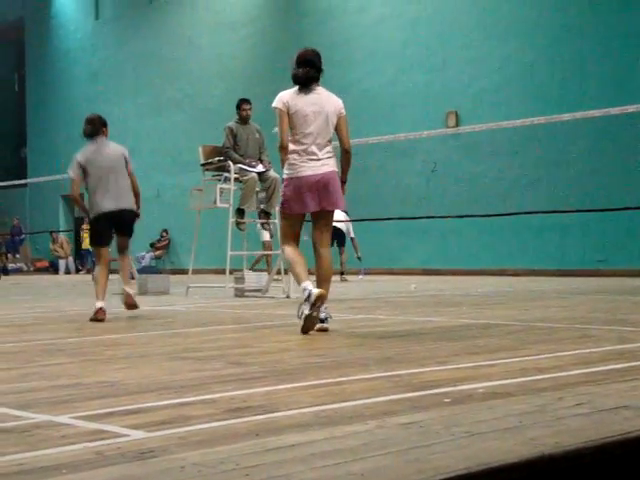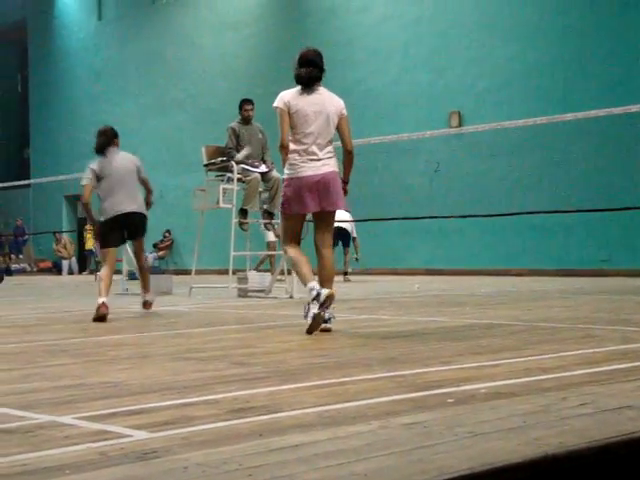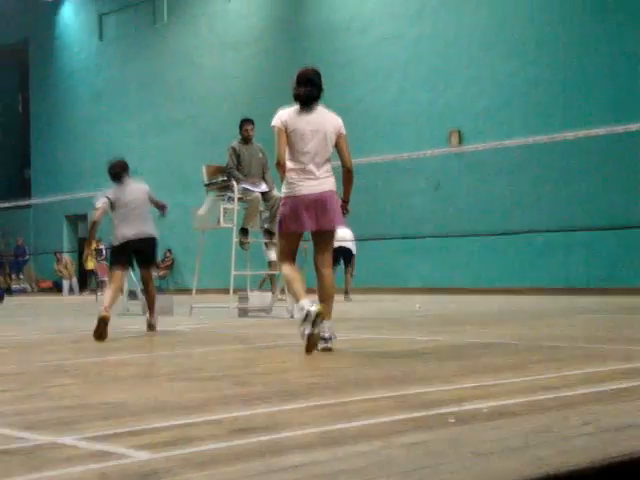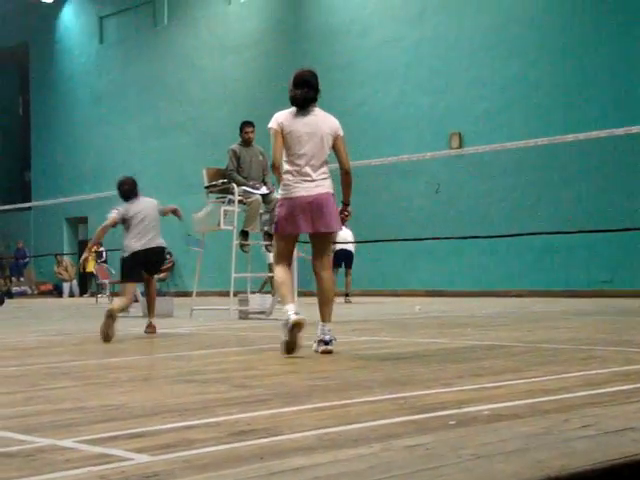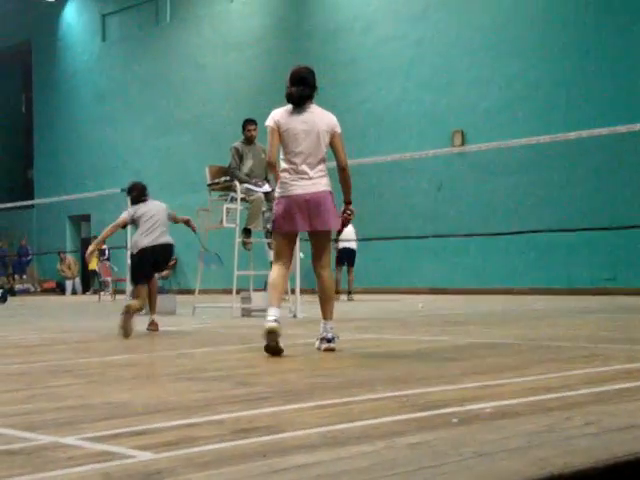
dt=0.1s
person 1, frame 1
left shoulder: (285, 98)
right shoulder: (335, 101)
left elbow: (283, 144)
right elbow: (346, 148)
right wrist: (343, 181)
left hip: (298, 177)
right hip: (327, 176)
left knee: (289, 243)
right knee: (322, 245)
left ankle: (310, 290)
right ankle: (321, 314)
person 1, frame 2
left shoulder: (286, 98)
right shoulder: (336, 102)
left elbow: (284, 143)
right elbow: (349, 148)
right wrist: (345, 181)
left hip: (298, 178)
right hip: (328, 176)
left knee: (291, 243)
right knee: (324, 245)
left ankle: (316, 290)
right ankle: (324, 313)
person 1, frame 3
left shoulder: (284, 116)
right shoulder: (334, 120)
left elbow: (280, 160)
right elbow: (348, 166)
right wrist: (345, 200)
left hip: (295, 196)
right hip: (326, 194)
left knee: (287, 261)
right knee: (324, 264)
left ankle: (307, 307)
right ankle: (325, 332)
person 1, frame 4
left shoulder: (281, 119)
right shoulder: (331, 122)
left elbow: (276, 162)
right elbow: (346, 168)
right wrist: (346, 203)
left hip: (291, 198)
right hip: (323, 197)
left knee: (282, 263)
right knee: (323, 267)
left ankle: (292, 313)
right ankle: (325, 335)
person 1, frame 5
left shoulder: (277, 117)
right shoulder: (329, 119)
left elbow: (271, 160)
right elbow: (343, 165)
right wrist: (348, 201)
left hip: (289, 197)
right hip: (320, 195)
left knee: (281, 264)
right knee: (322, 266)
left ankle: (273, 318)
right ankle: (327, 333)
person 2, frame 1
left shoulder: (80, 157)
right shoulder: (121, 150)
left elbow: (75, 194)
right elbow: (134, 185)
left wrist: (87, 213)
right wrist: (138, 206)
left hip: (100, 212)
right hip: (126, 208)
left knee: (102, 262)
right knee: (123, 252)
left ankle: (100, 305)
right ankle: (128, 290)
person 2, frame 2
left shoulder: (94, 167)
right shoulder: (132, 159)
left elbow: (85, 199)
right elbow: (148, 187)
left wrist: (94, 222)
right wrist: (149, 198)
left hip: (110, 216)
right hip: (136, 212)
left knee: (108, 264)
right knee: (139, 253)
left ankle: (103, 302)
right ankle: (147, 296)
person 2, frame 3
left shoulder: (110, 195)
right shoulder: (143, 187)
left elbow: (96, 219)
right elbow: (160, 205)
left wrist: (88, 243)
right wrist: (163, 208)
left hip: (123, 241)
right hip: (147, 238)
left knee: (115, 285)
right knee: (147, 278)
left ankle: (104, 312)
right ankle: (152, 319)
person 2, frame 4
left shoulder: (123, 210)
right shoulder: (152, 203)
left elbow: (106, 226)
right elbow: (164, 211)
left wrist: (88, 249)
right wrist: (174, 210)
left hip: (133, 252)
right hip: (157, 249)
left knee: (127, 298)
right knee: (148, 280)
left ankle: (113, 311)
right ankle: (151, 322)
person 2, frame 5
left shoulder: (133, 211)
right shoulder: (161, 206)
left elbow: (115, 226)
right elbow: (175, 218)
left wrist: (95, 244)
right wrist: (188, 221)
left hip: (142, 249)
right hip: (165, 247)
left knee: (139, 299)
right knee: (150, 277)
left ankle: (131, 308)
right ankle: (152, 319)
person 3, frame 1
left shoulder: (256, 128)
right shoulder: (231, 127)
left elbow: (263, 149)
right elbow: (227, 151)
left wrist: (265, 162)
right wrist: (244, 161)
left hip: (257, 166)
right hip: (239, 165)
left knee: (275, 178)
right knee: (252, 177)
left ankle: (266, 212)
right ankle: (241, 211)
person 3, frame 2
left shoulder: (259, 128)
right shoulder: (234, 128)
left elbow: (265, 149)
right elbow: (230, 151)
left wrist: (268, 162)
right wrist: (247, 162)
left hip: (259, 166)
right hip: (241, 165)
left knee: (277, 178)
right knee: (255, 177)
left ankle: (269, 212)
right ankle: (244, 211)
person 3, frame 3
left shoulder: (259, 148)
right shoulder: (234, 147)
left elbow: (266, 169)
right elbow: (231, 170)
left wrist: (268, 182)
right wrist: (247, 181)
left hip: (260, 185)
right hip: (242, 185)
left knee: (277, 197)
right knee: (256, 196)
left ankle: (270, 231)
right ankle: (244, 230)
person 3, frame 4
left shoulder: (260, 150)
right shoulder: (234, 150)
left elbow: (266, 172)
right elbow: (230, 173)
left wrist: (268, 184)
right wrist: (247, 183)
left hip: (260, 188)
right hip: (242, 187)
left knee: (276, 199)
right knee: (256, 199)
left ankle: (269, 233)
right ankle: (245, 233)
person 3, frame 5
left shoulder: (262, 148)
right shoulder: (237, 148)
left elbow: (267, 169)
right elbow: (233, 171)
left wrist: (270, 182)
right wrist: (250, 181)
left hip: (262, 185)
right hip: (244, 185)
right knee: (259, 196)
left ankle: (271, 230)
right ankle: (247, 231)
